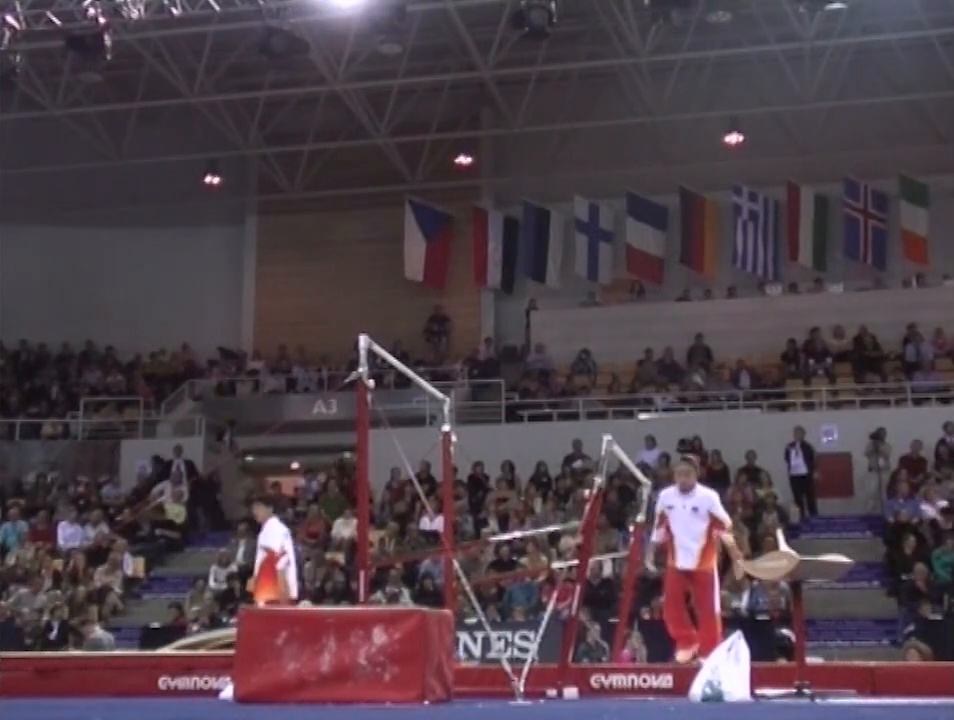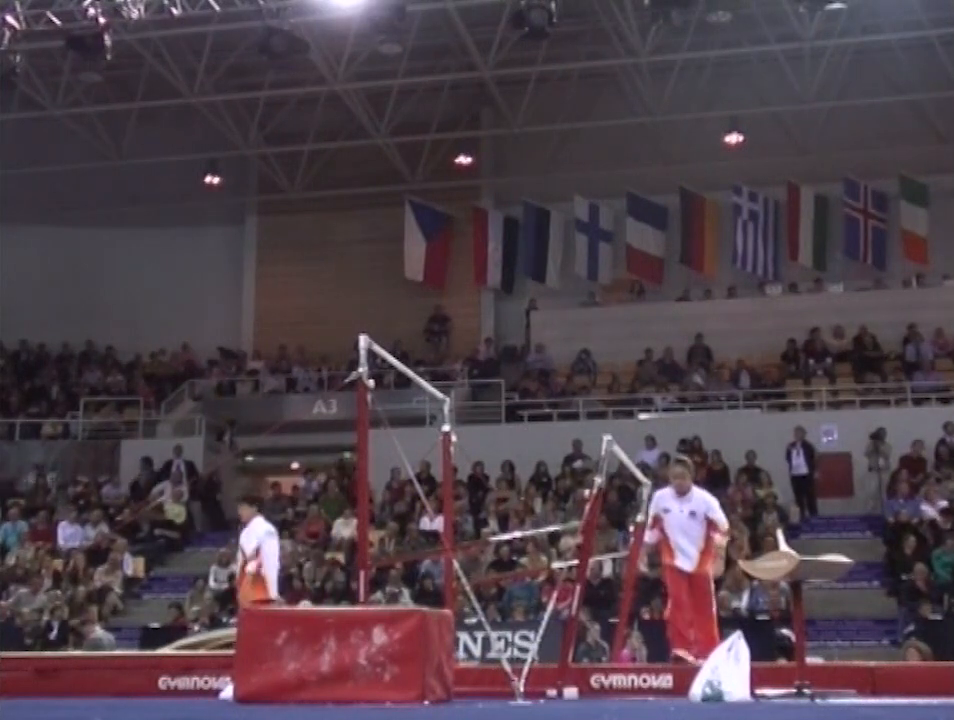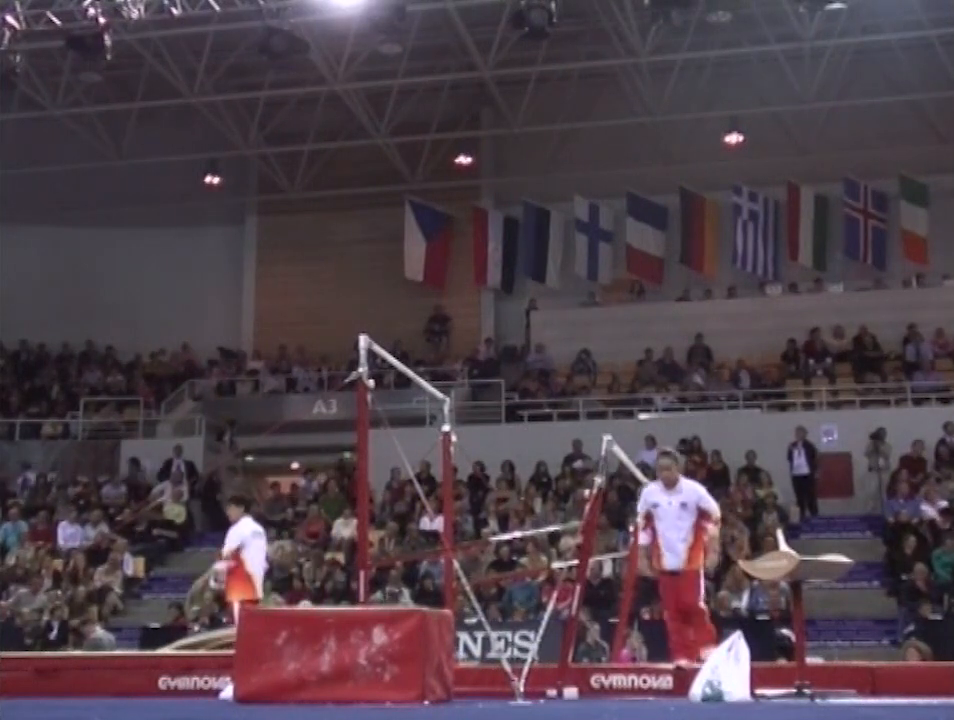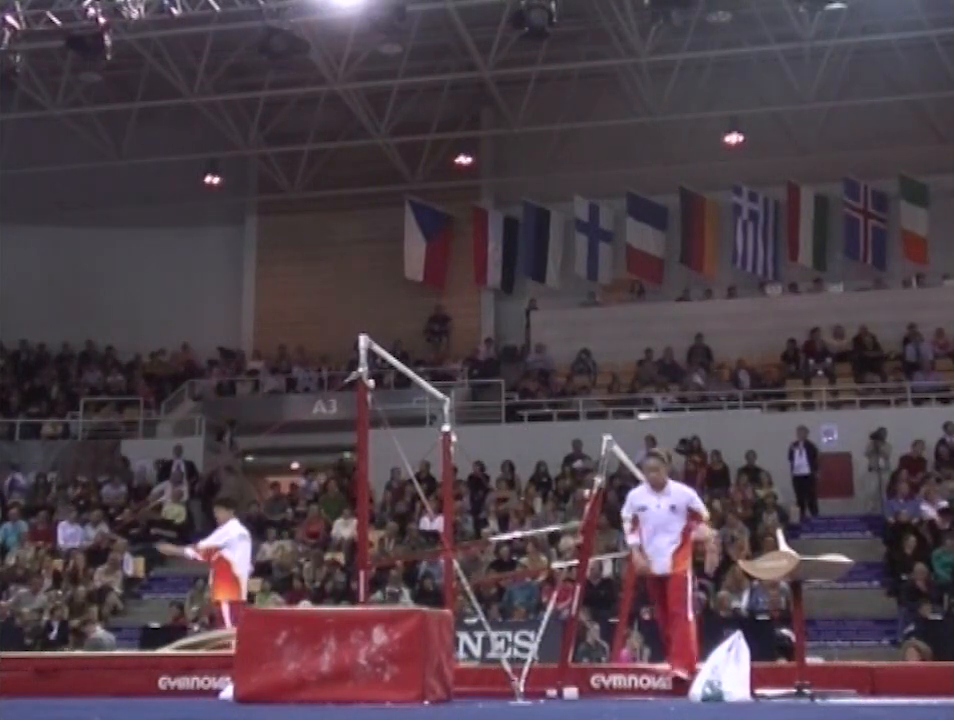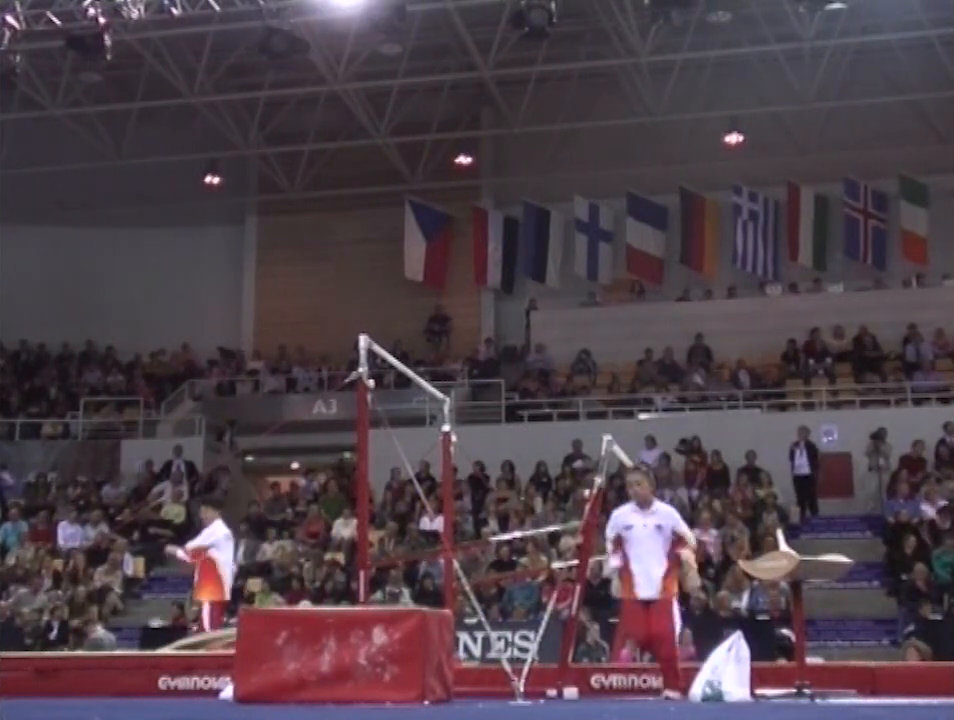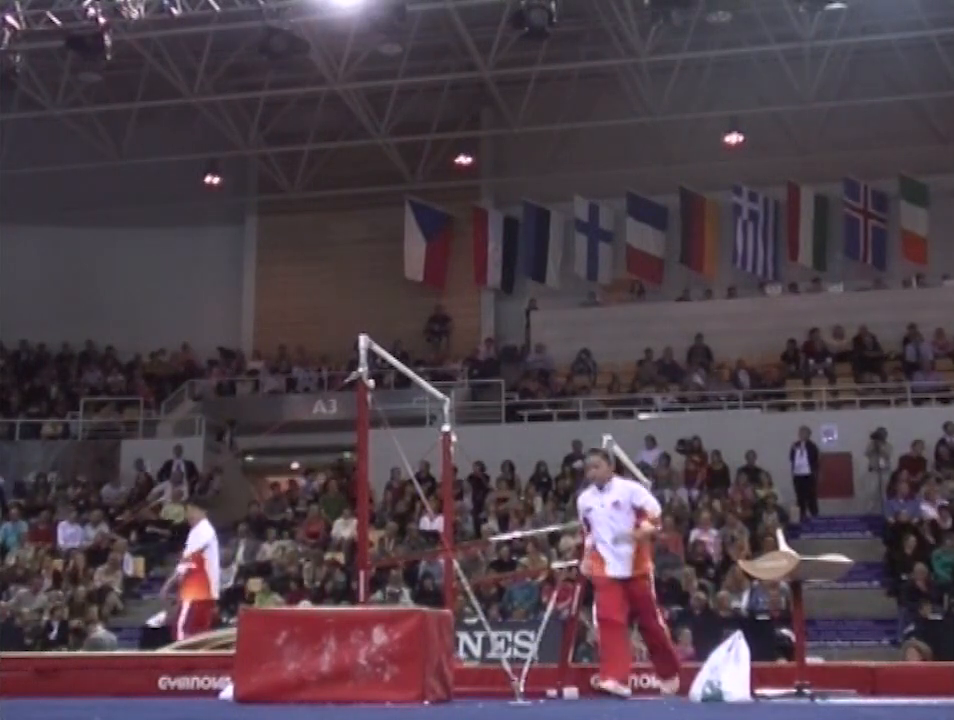
dt=0.2s
person 1, frame 1
left shoulder: (708, 497)
right shoulder: (665, 496)
left elbow: (724, 526)
right elbow: (660, 526)
left wrist: (736, 557)
right wrist: (651, 551)
left hip: (704, 560)
right hip: (677, 561)
left knee: (708, 608)
right knee: (671, 602)
left ankle: (709, 653)
right ankle: (686, 642)
person 1, frame 2
left shoulder: (705, 500)
right shoulder: (660, 498)
left elbow: (721, 530)
right elbow: (653, 527)
left wrist: (719, 559)
right wrist: (644, 553)
left hip: (701, 562)
right hip: (673, 560)
left knee: (704, 610)
right knee: (678, 602)
left ankle: (708, 653)
right ankle: (683, 648)
person 1, frame 3
left shoulder: (695, 491)
right shoulder: (649, 493)
left elbow: (713, 518)
right elbow: (644, 525)
left wrist: (713, 550)
right wrist: (642, 557)
left hip: (691, 559)
right hip: (663, 560)
left knee: (691, 603)
right knee: (672, 608)
left ankle: (706, 642)
right ankle: (682, 654)
person 1, frame 4
left shoulder: (684, 493)
right shoulder: (635, 496)
left elbow: (702, 521)
right elbow: (630, 527)
left wrist: (711, 550)
right wrist: (636, 554)
left hip: (678, 563)
right hip: (651, 564)
left knee: (680, 613)
right knee: (663, 616)
left ankle: (683, 665)
right ankle: (676, 660)
person 1, frame 5
left shoulder: (668, 514)
right shoulder: (619, 516)
left elbow: (687, 543)
right elbow: (614, 548)
right wrist: (617, 577)
left hip: (664, 586)
right hip: (633, 588)
left knee: (665, 636)
right knee: (640, 635)
left ankle: (673, 685)
right ankle: (668, 667)
person 1, frame 6
left shoulder: (630, 488)
right shoulder: (585, 499)
left elbow: (654, 517)
left wrist: (635, 534)
right wrist: (587, 557)
left hip: (636, 566)
right hip: (605, 570)
left knee: (649, 622)
right knee: (609, 620)
left ankle: (668, 673)
right ankle: (614, 678)
